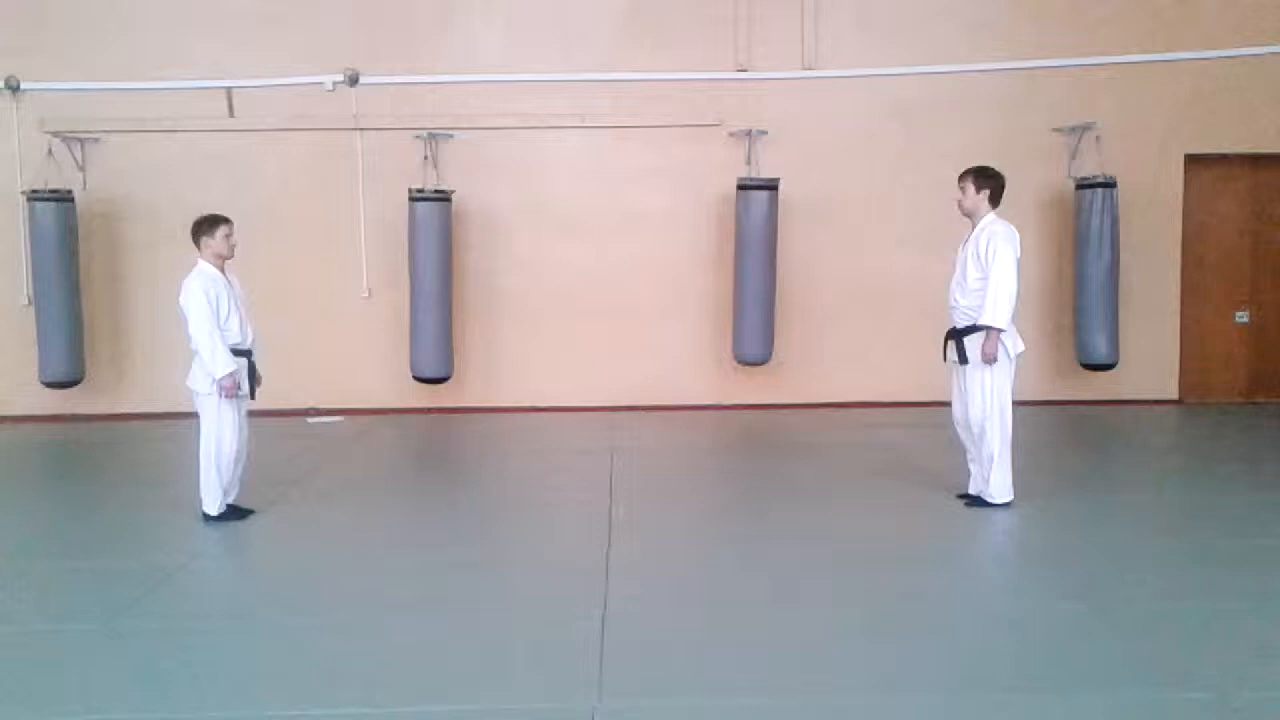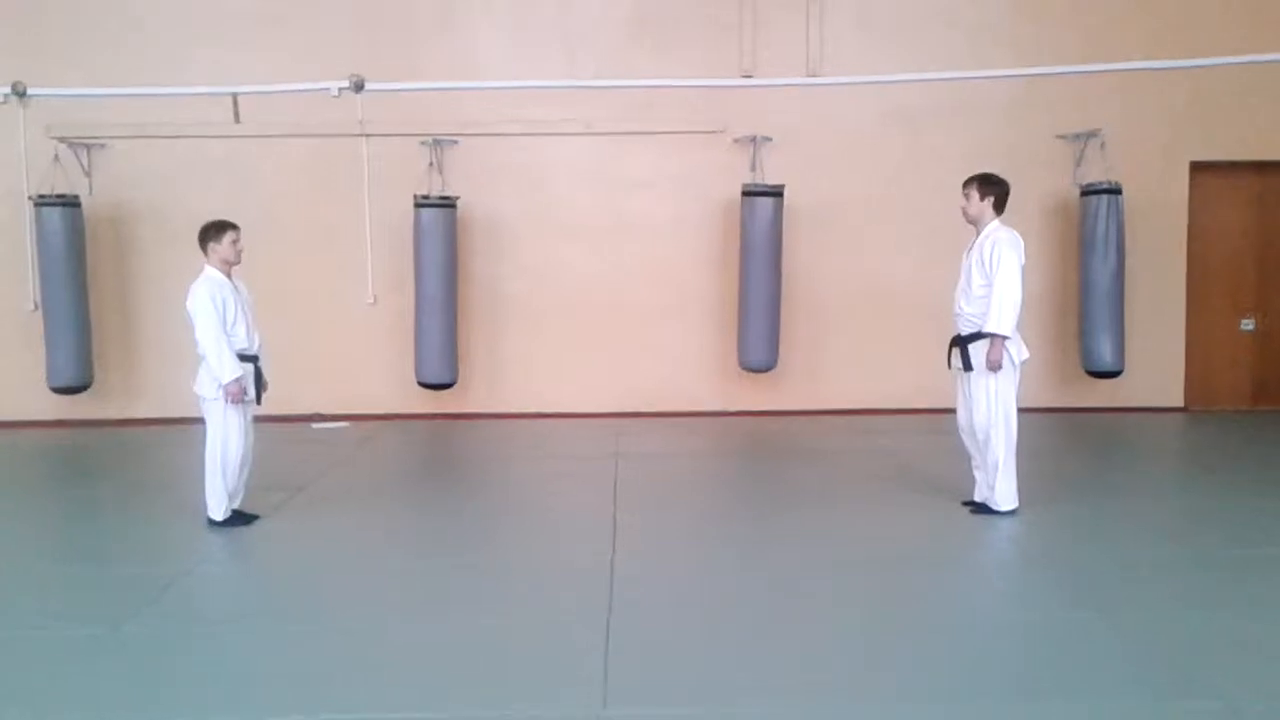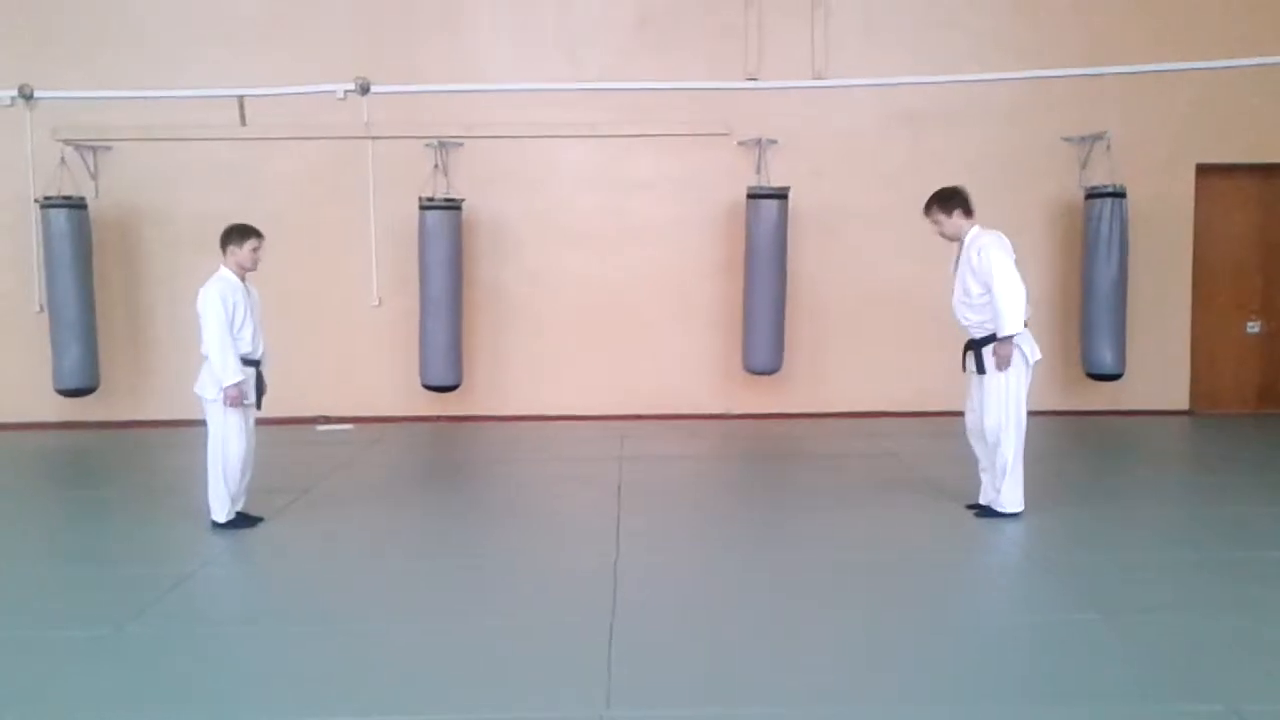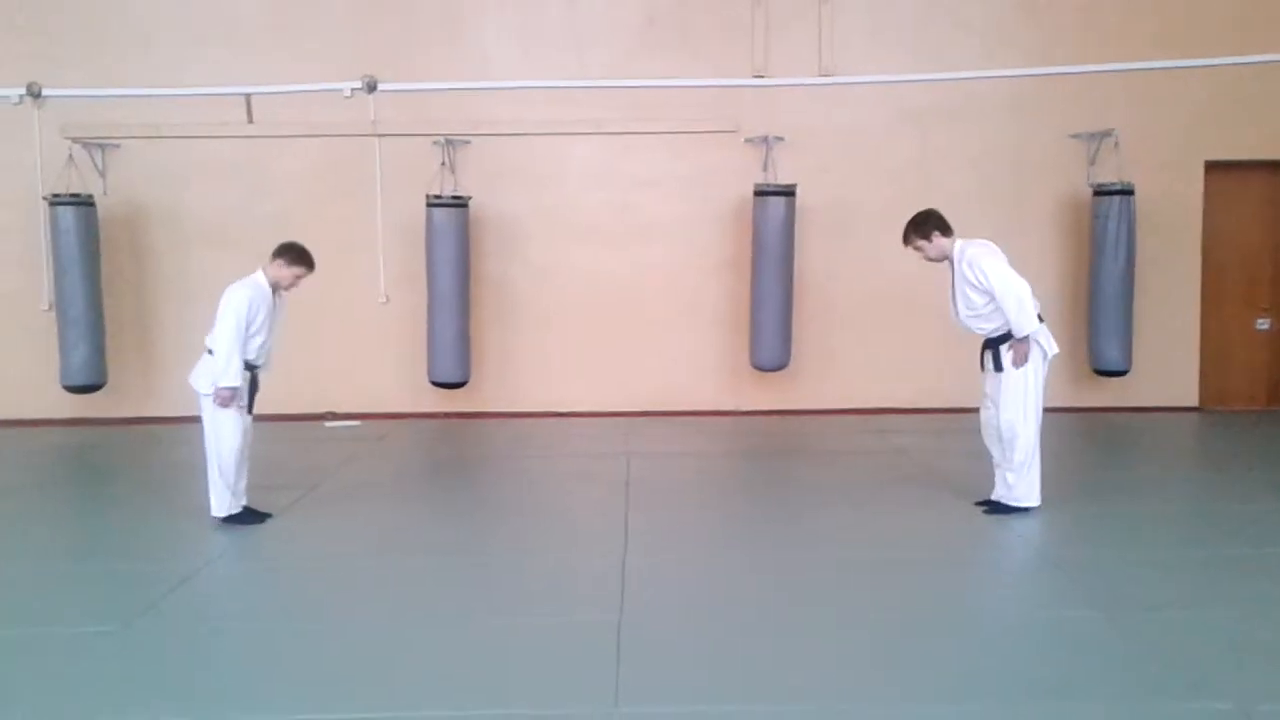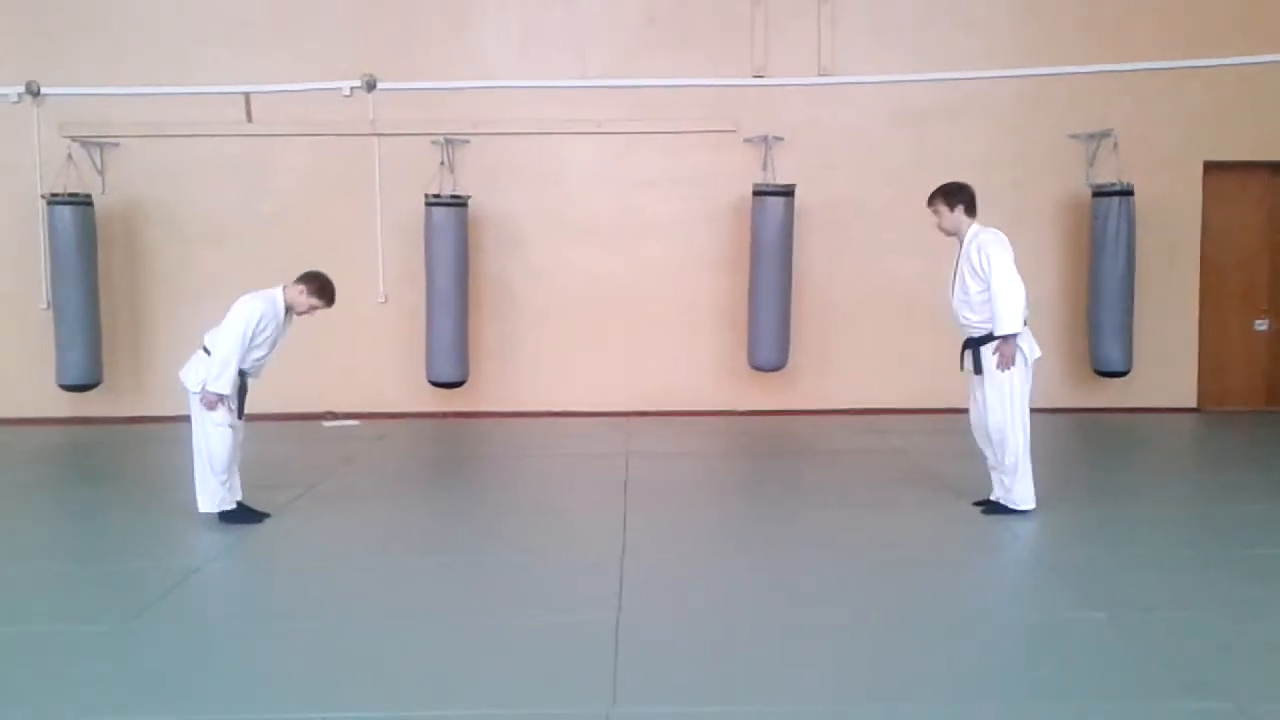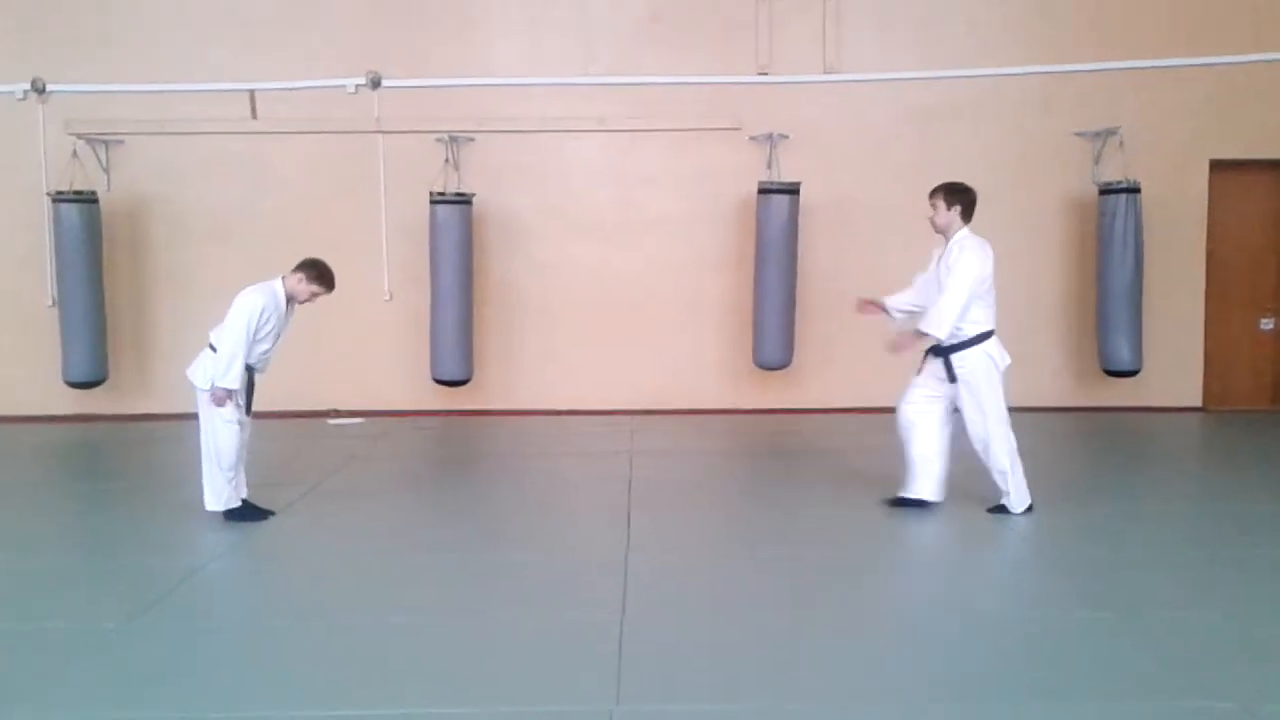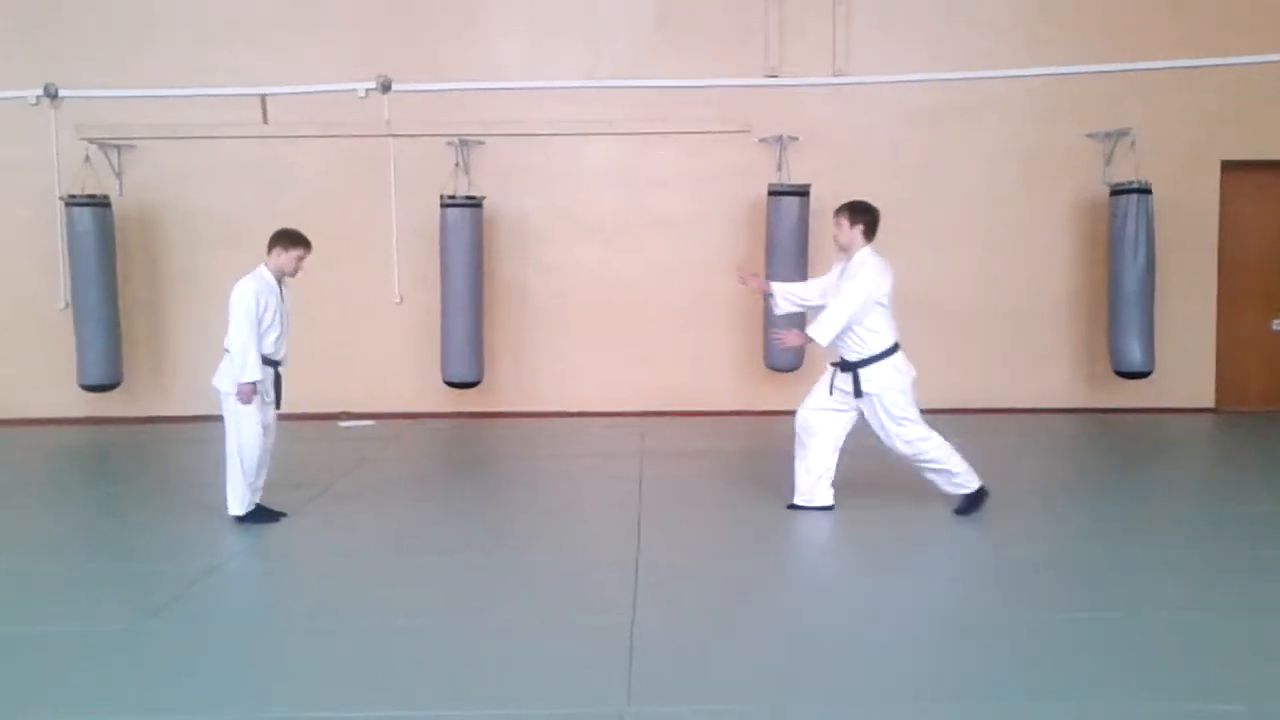
dt=0.5s
person 1, frame 1
left shoulder: (998, 233)
right shoulder: (975, 235)
left elbow: (1003, 287)
left wrist: (992, 335)
left hip: (986, 339)
right hip: (967, 339)
left knee: (988, 416)
right knee: (966, 415)
left ankle: (997, 491)
right ankle: (981, 484)
person 1, frame 2
left shoulder: (1003, 240)
right shoulder: (980, 242)
left elbow: (1007, 295)
left wrist: (997, 342)
left hip: (990, 347)
right hip: (970, 346)
left knee: (992, 423)
right knee: (971, 423)
left ankle: (1001, 498)
right ankle: (986, 492)
person 1, frame 3
left shoulder: (988, 244)
right shoulder: (968, 249)
left elbow: (1011, 291)
left wrist: (1007, 340)
left hip: (1004, 348)
right hip: (982, 349)
left knee: (1001, 425)
right knee: (979, 424)
left ankle: (1008, 501)
right ankle: (992, 494)
person 1, frame 4
left shoulder: (976, 255)
right shoulder: (960, 262)
left elbow: (1016, 292)
left wrist: (1022, 339)
right wrist: (1009, 343)
left hip: (1020, 345)
right hip: (1001, 347)
left knee: (1015, 422)
right knee: (994, 421)
left ankle: (1020, 496)
right ankle: (1006, 491)
person 1, frame 5
left shoulder: (989, 242)
right shoulder: (968, 247)
left elbow: (1009, 290)
left wrist: (1007, 339)
left hip: (1001, 347)
right hip: (981, 347)
left knee: (1005, 423)
right knee: (984, 424)
left ankle: (1018, 499)
right ankle: (1002, 493)
person 1, frame 6
left shoulder: (973, 250)
right shoulder: (946, 251)
left elbow: (954, 300)
right elbow: (922, 292)
left wrist: (918, 334)
right wrist: (884, 305)
left hip: (973, 356)
right hip: (946, 356)
left knee: (988, 431)
right knee: (913, 413)
left ankle: (1017, 500)
right ankle: (922, 491)
person 1, frame 7
left shoulder: (872, 269)
right shoulder: (844, 267)
left elbow: (842, 310)
right elbow: (814, 292)
left wrist: (805, 337)
right wrist: (768, 289)
left hip: (880, 371)
right hip: (849, 370)
left knee: (910, 437)
right knee: (812, 421)
left ankle: (969, 488)
right ankle: (813, 497)
person 2, frame 1
left shoulder: (228, 280)
right shoulder: (198, 283)
right elbow: (206, 334)
left wrist: (250, 366)
right wrist: (225, 373)
left hip: (236, 369)
right hip: (217, 374)
left knee: (236, 440)
right knee: (221, 441)
left ankle: (226, 500)
right ankle: (214, 507)
person 2, frame 2
left shoulder: (236, 286)
right shoulder: (205, 289)
right elbow: (212, 340)
left wrist: (256, 372)
right wrist: (231, 378)
left hip: (243, 374)
right hip: (223, 380)
left knee: (241, 446)
right knee: (226, 447)
left ankle: (231, 505)
right ankle: (219, 512)
person 2, frame 3
left shoulder: (247, 289)
right shoulder: (217, 290)
right elbow: (218, 341)
left wrist: (258, 376)
right wrist: (231, 382)
left hip: (246, 378)
right hip: (226, 382)
left knee: (243, 448)
right knee: (229, 449)
left ankle: (233, 508)
right ankle: (223, 514)
person 2, frame 4
left shoulder: (274, 296)
right shoulder: (244, 293)
right elbow: (227, 342)
left wrist: (252, 378)
right wrist: (226, 384)
left hip: (242, 377)
right hip: (220, 378)
left knee: (240, 442)
right knee: (226, 444)
left ankle: (237, 503)
right ankle: (227, 509)
person 2, frame 5
left shoulder: (284, 312)
right shoulder: (258, 307)
right elbow: (228, 348)
left wrist: (229, 386)
right wrist: (214, 388)
left hip: (231, 377)
right hip: (210, 376)
left knee: (231, 440)
right knee: (217, 441)
left ankle: (231, 500)
right ankle: (223, 506)
person 2, frame 6
left shoulder: (286, 304)
right shoulder: (258, 299)
right elbow: (234, 343)
left wrist: (237, 382)
right wrist: (223, 385)
left hip: (239, 374)
right hip: (217, 372)
left knee: (238, 437)
right knee: (225, 439)
left ankle: (237, 498)
right ankle: (228, 504)
person 2, frame 7
left shoulder: (279, 289)
right shoulder: (251, 287)
right elbow: (242, 337)
right wrist: (247, 380)
left hip: (265, 376)
right hip: (245, 377)
left knee: (262, 442)
right knee: (247, 442)
left ankle: (251, 501)
right ankle: (242, 507)
